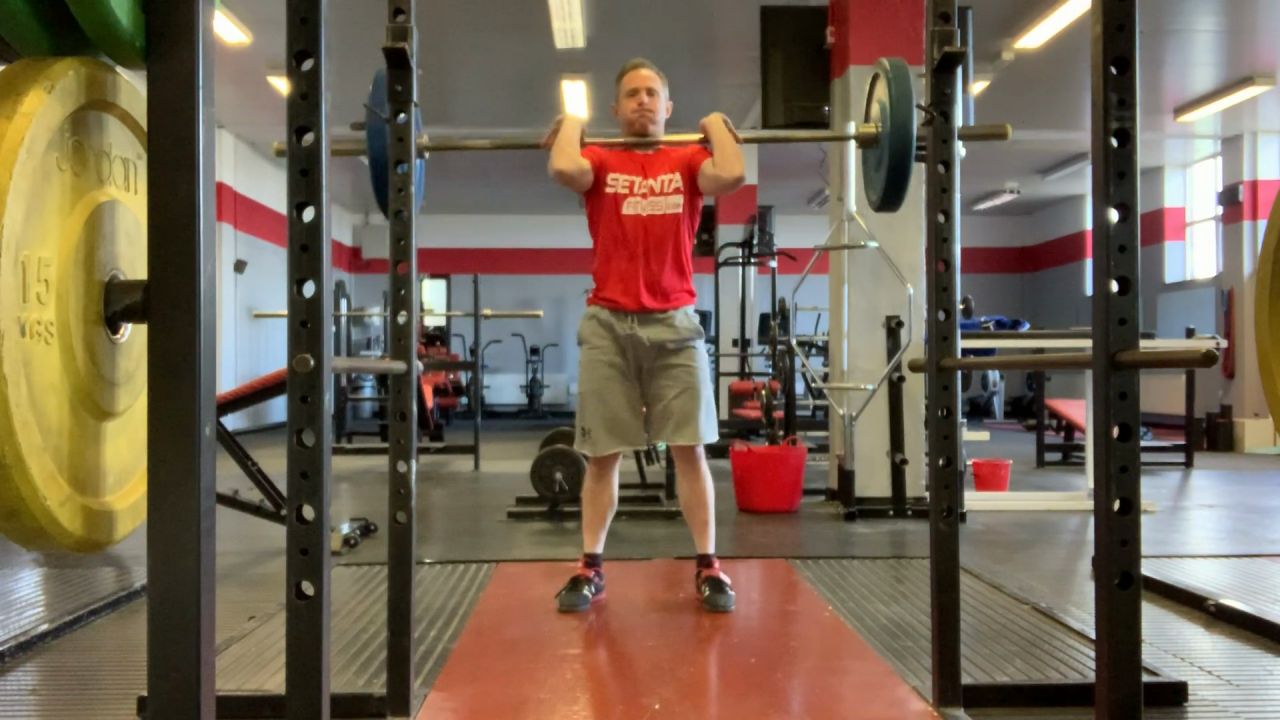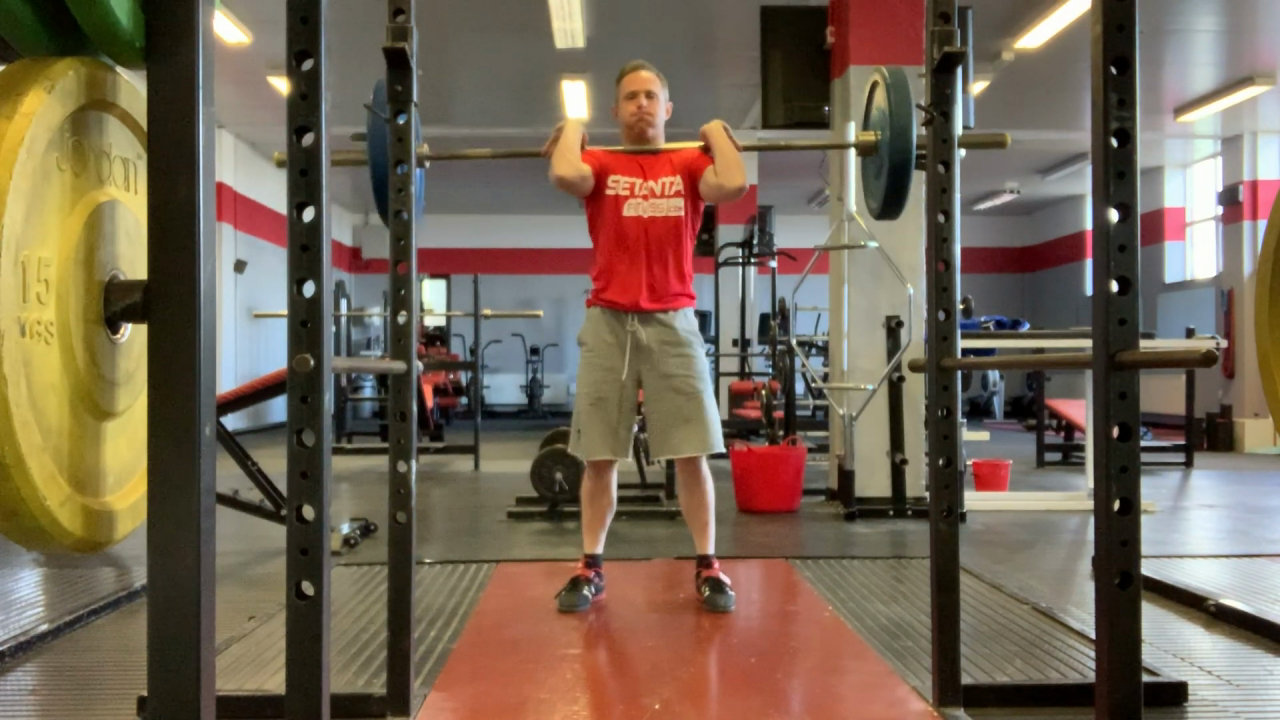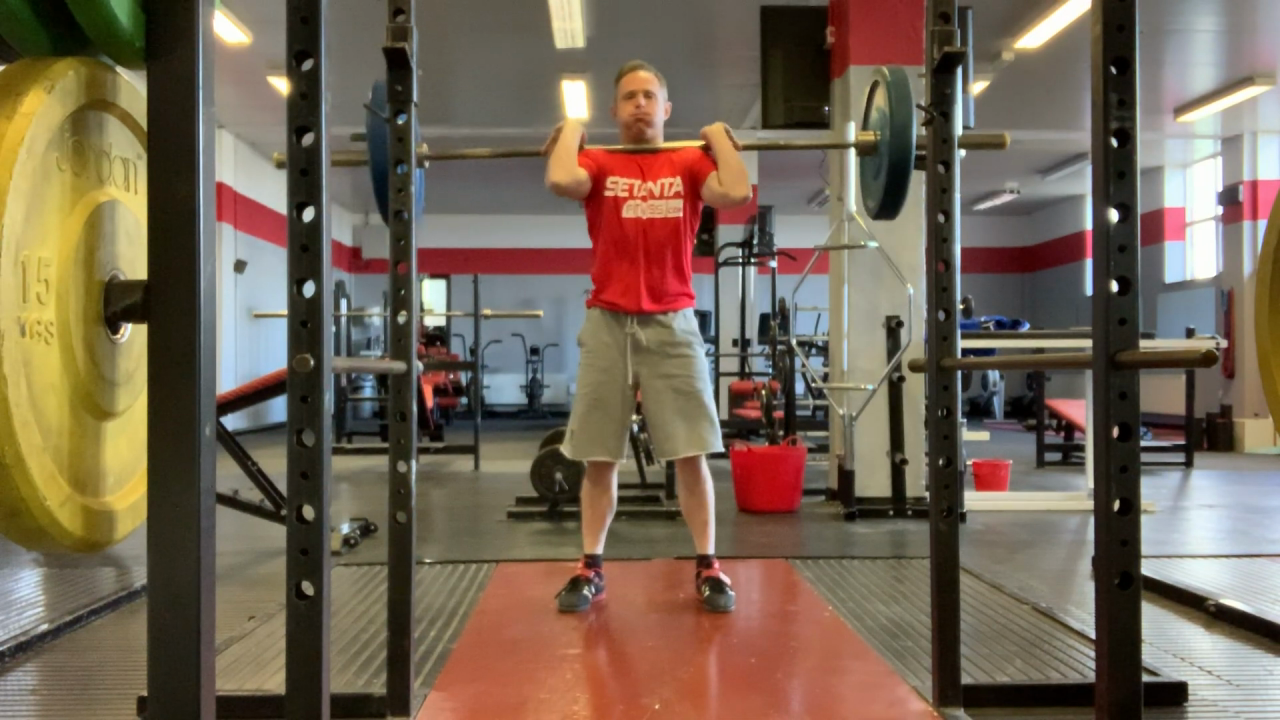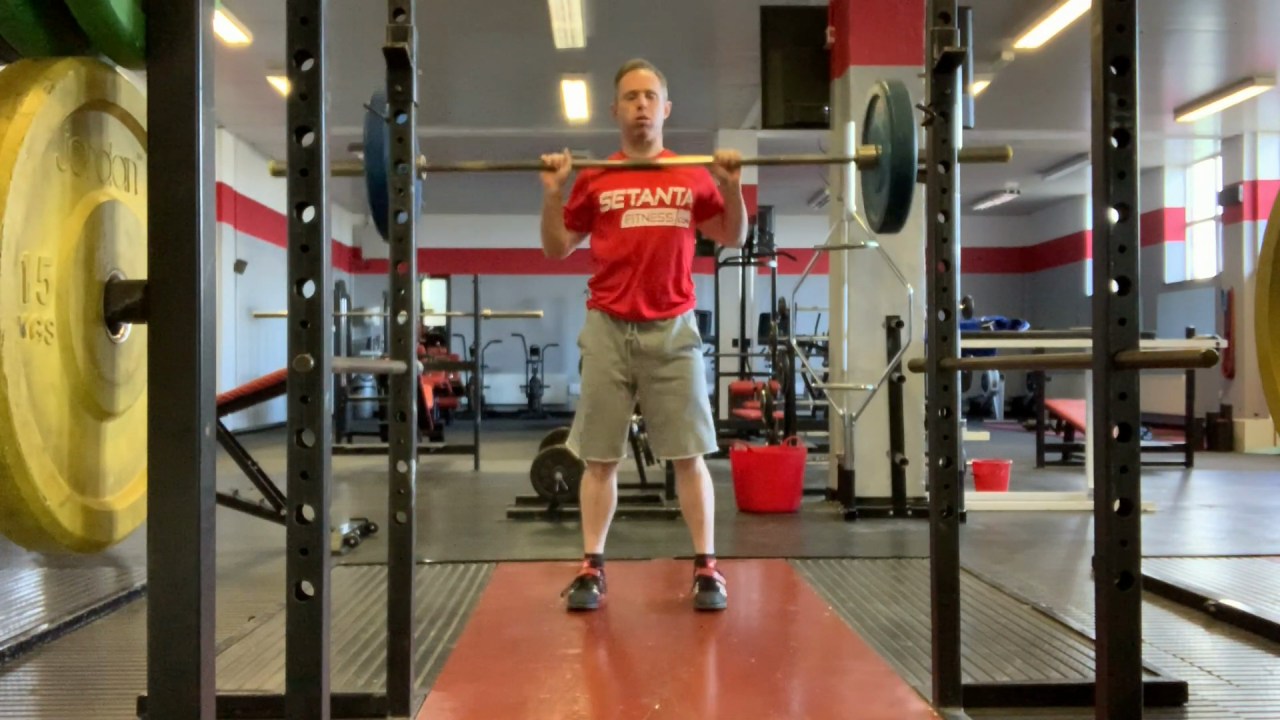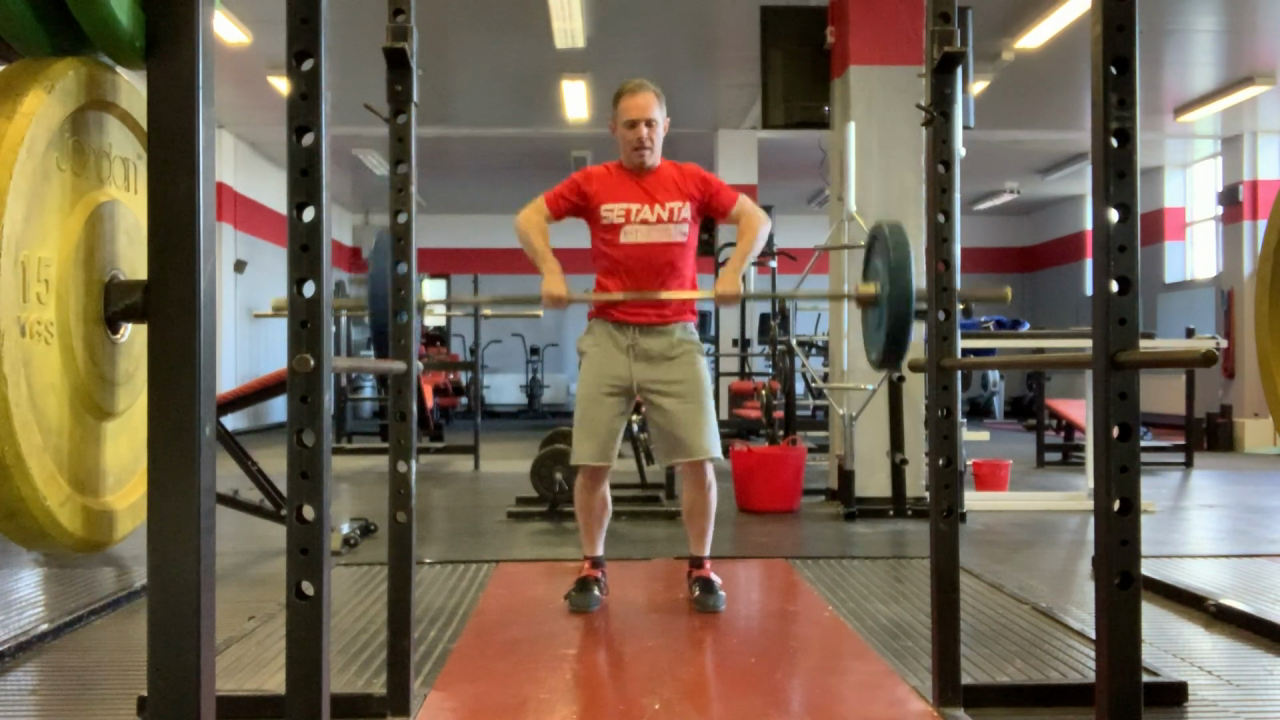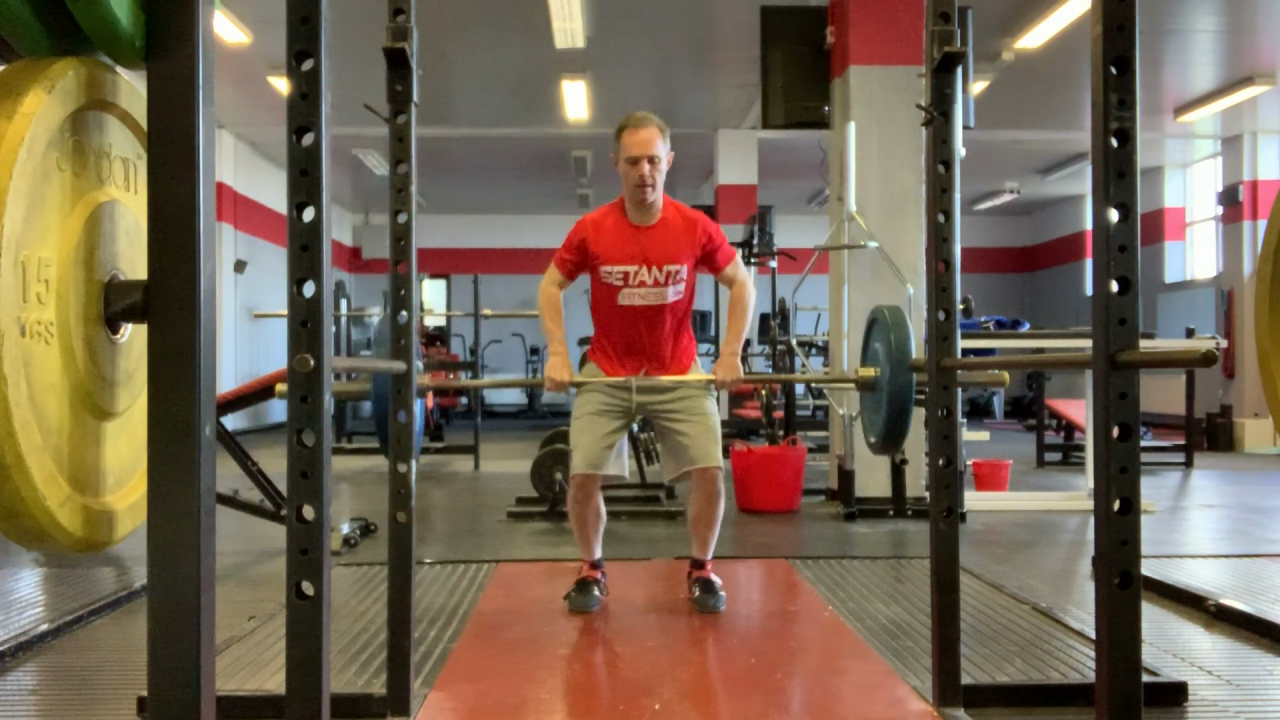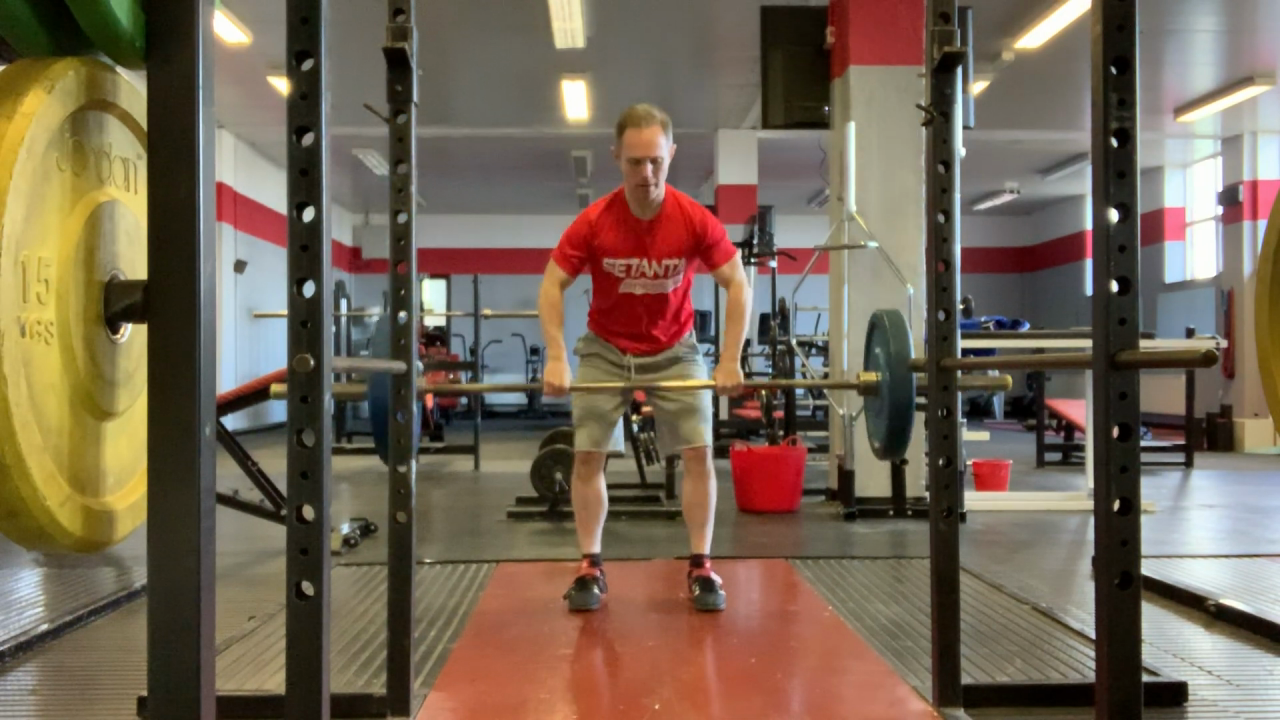
dt=0.2s
person 1, frame 1
left shoulder: (689, 159)
right shoulder: (599, 160)
left elbow: (732, 176)
right elbow: (563, 169)
left wrist: (718, 128)
right wrist: (569, 127)
left hip: (674, 322)
right hip: (608, 322)
left knee: (689, 448)
right knee: (603, 453)
left ankle: (707, 566)
right ankle: (590, 568)
person 1, frame 2
left shoulder: (691, 163)
right shoulder: (600, 164)
left elbow: (733, 185)
right elbow: (565, 176)
left wrist: (717, 133)
right wrist: (571, 131)
left hip: (673, 323)
right hip: (608, 323)
left knee: (691, 453)
right knee: (599, 456)
left ankle: (707, 567)
right ankle: (591, 568)
person 1, frame 3
left shoulder: (691, 162)
right shoulder: (597, 164)
left elbow: (737, 196)
right elbow: (560, 182)
left wrist: (719, 138)
right wrist: (569, 134)
left hip: (672, 323)
right hip: (608, 324)
left knee: (691, 453)
right knee: (599, 457)
left ankle: (707, 567)
right ankle: (590, 568)
person 1, frame 4
left shoulder: (694, 172)
right shoulder: (593, 176)
left elbow: (733, 236)
right elbow: (556, 247)
left wrist: (729, 180)
right wrist: (552, 188)
left hip: (672, 329)
right hip: (608, 329)
left knee: (688, 454)
right knee: (600, 457)
left ankle: (705, 567)
right ankle: (592, 567)
person 1, frame 5
left shoulder: (692, 180)
right shoulder: (592, 183)
left elbow: (757, 219)
right elbow: (528, 219)
left wrist: (735, 270)
right wrist: (550, 271)
left hip: (674, 340)
right hip: (608, 338)
left knee: (696, 460)
right knee: (591, 464)
left ankle: (700, 568)
right ankle: (592, 568)
person 1, frame 6
left shoulder: (696, 227)
right shoulder: (591, 229)
left elbow: (741, 283)
right elbow: (551, 284)
left wrist: (730, 356)
right wrist: (557, 355)
left hip: (679, 376)
right hip: (605, 376)
left knee: (709, 472)
right knee: (581, 477)
left ankle: (701, 570)
right ankle: (591, 570)
person 1, frame 7
left shoulder: (695, 219)
right shoulder: (593, 221)
left elbow: (737, 284)
right elbow: (552, 285)
left wrist: (731, 360)
right wrist: (555, 357)
left hip: (674, 351)
right hip: (605, 351)
left knee: (698, 452)
right knee: (588, 456)
left ankle: (700, 567)
right ankle: (590, 567)
